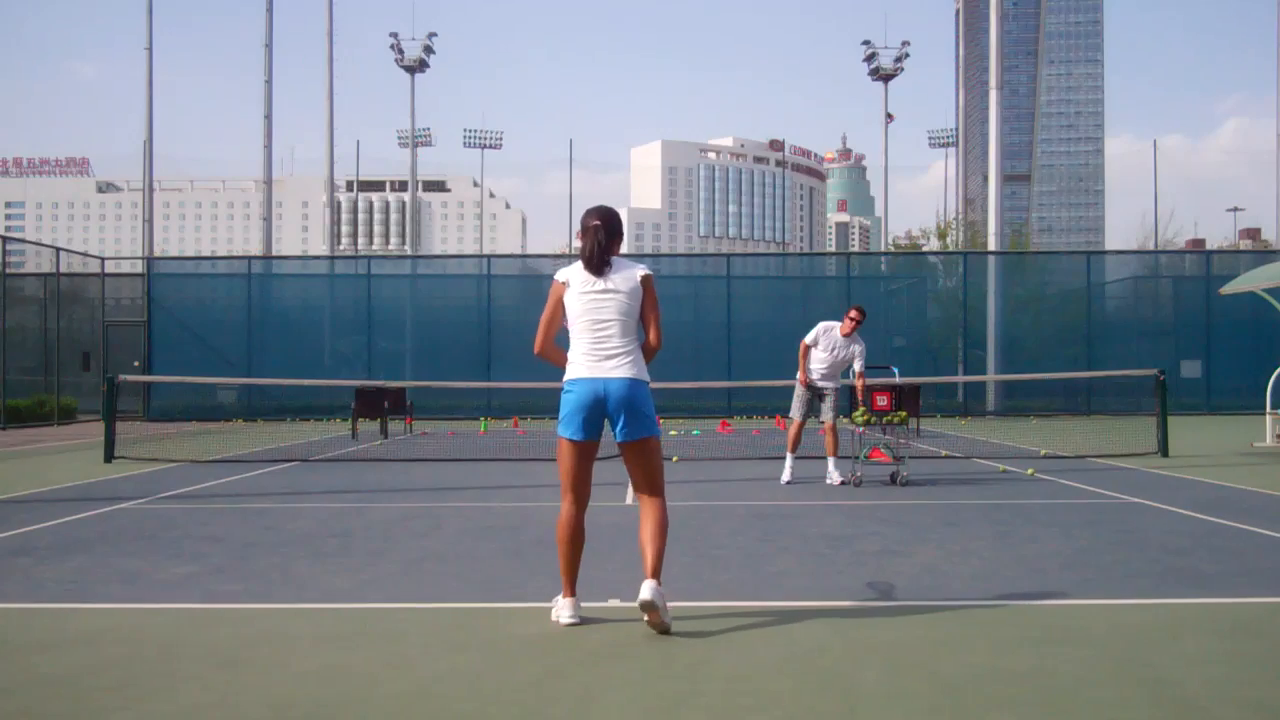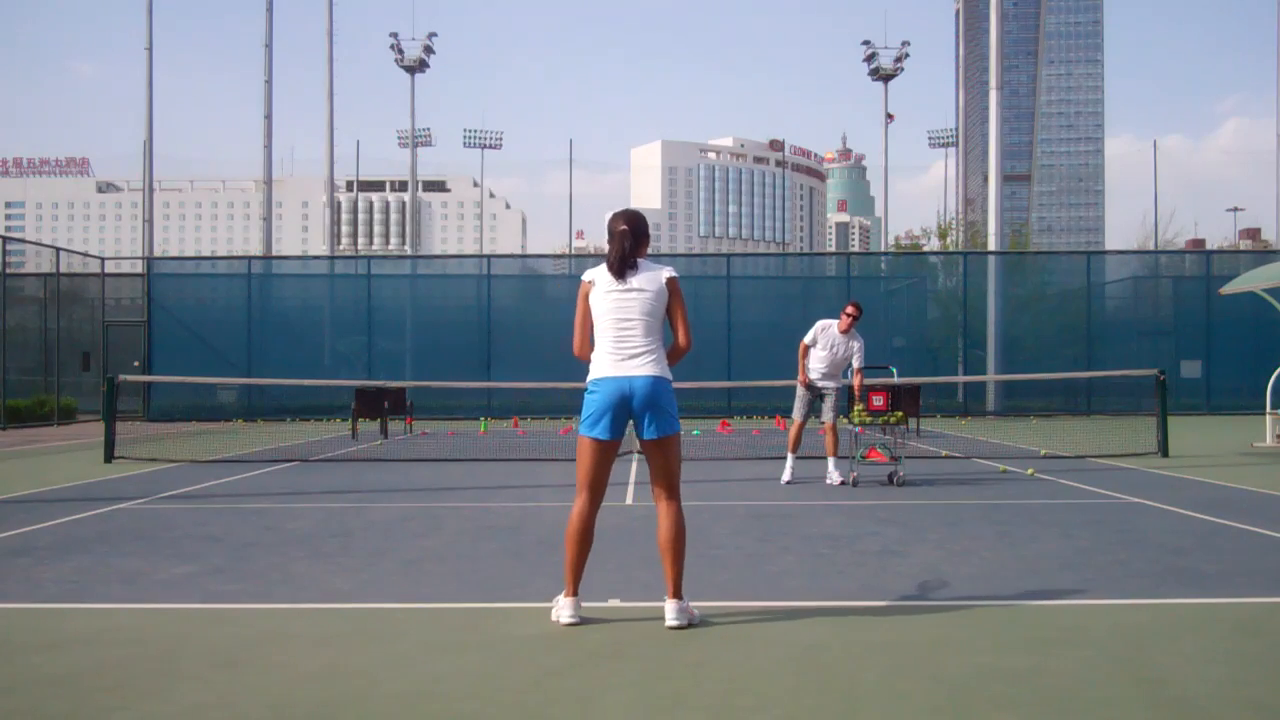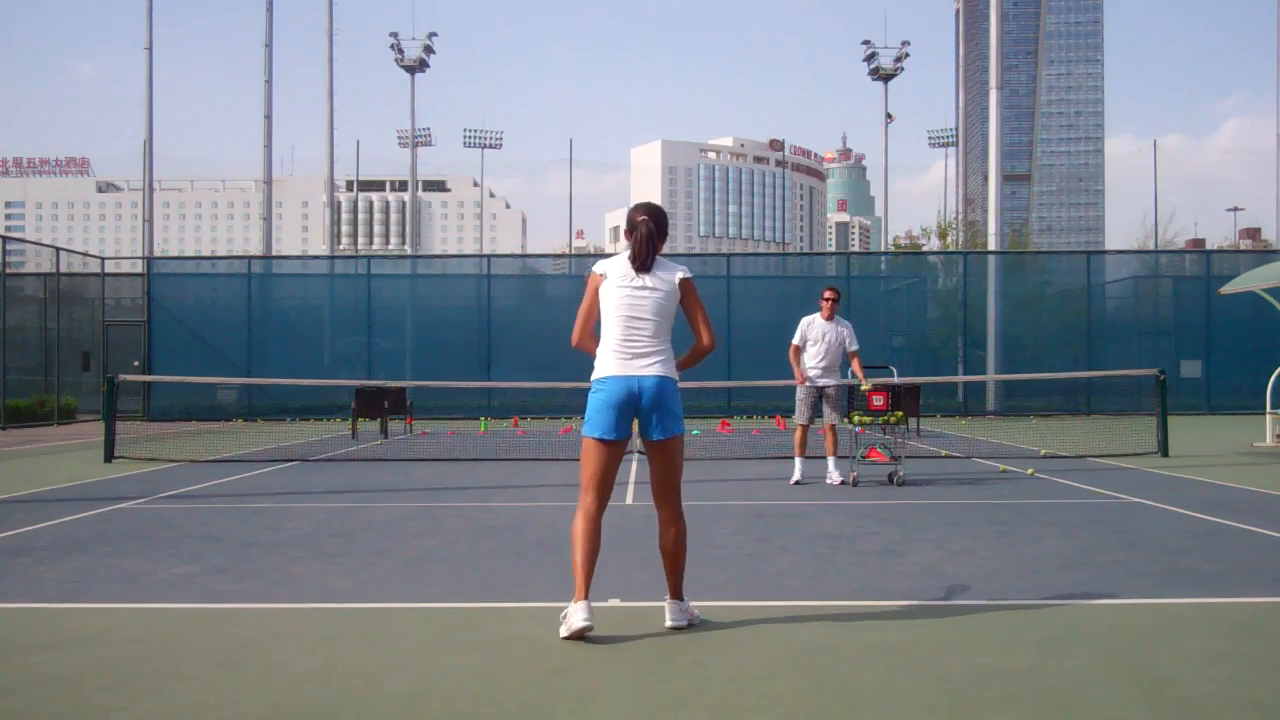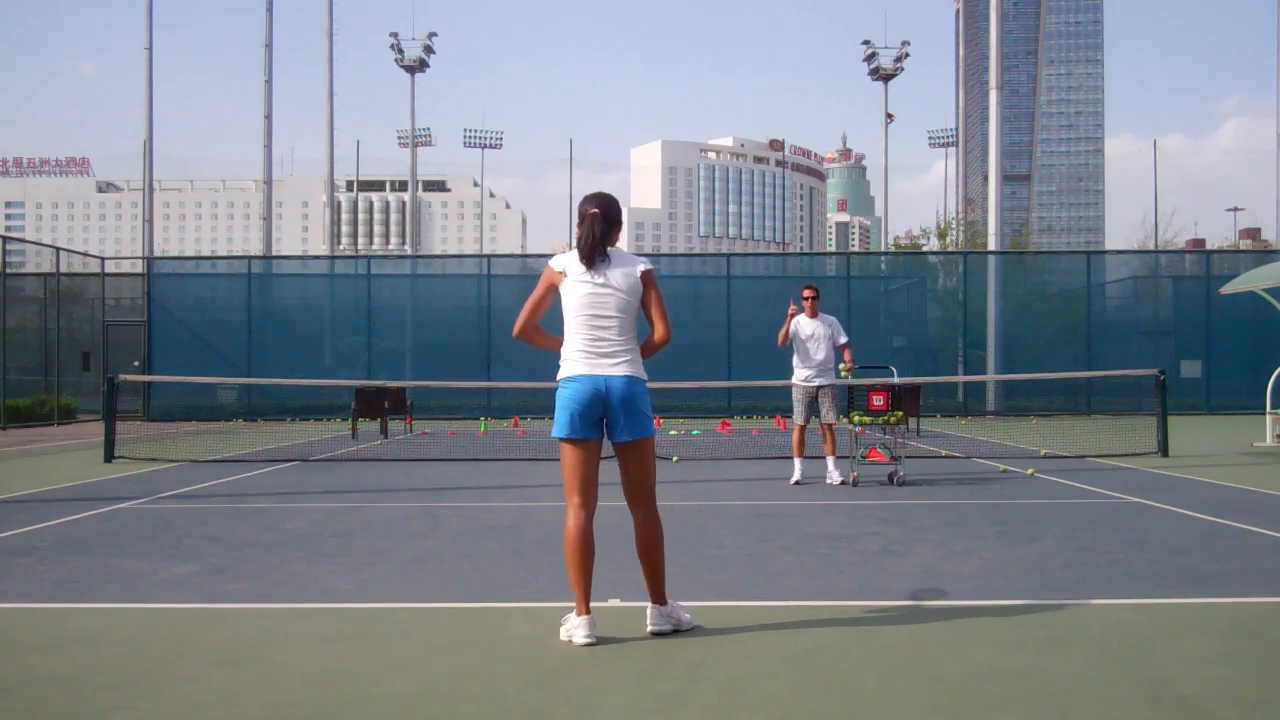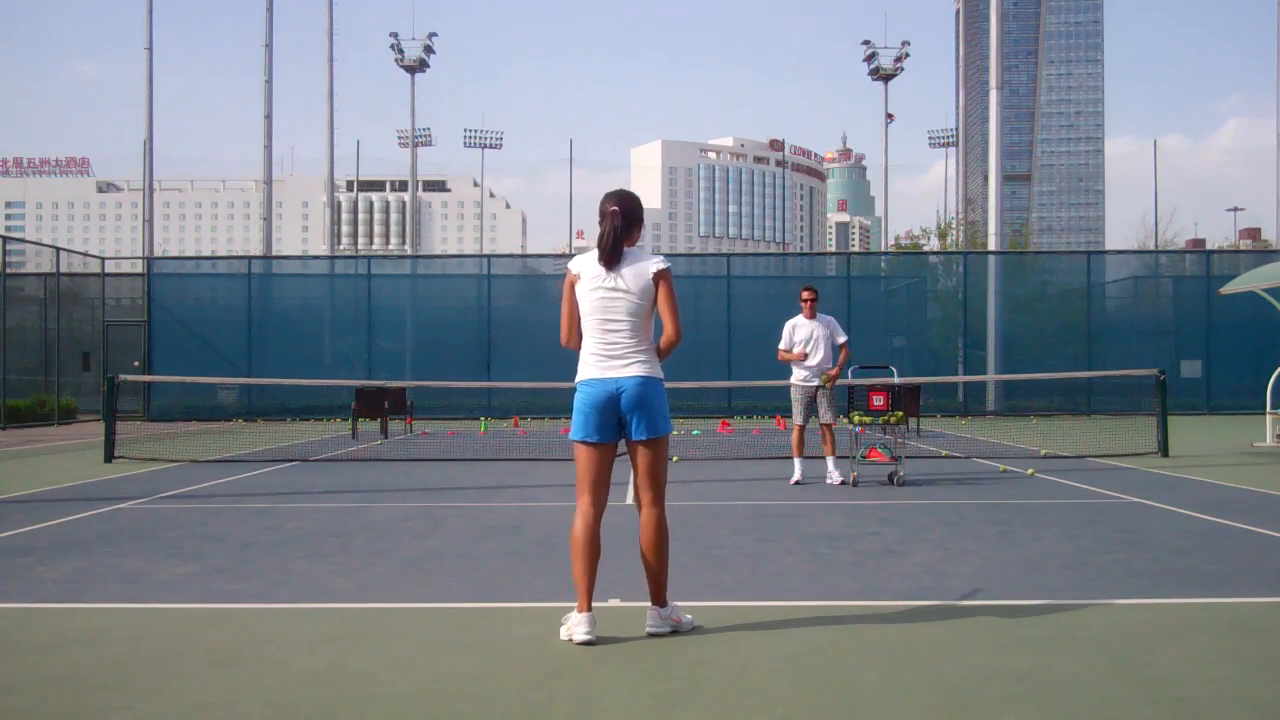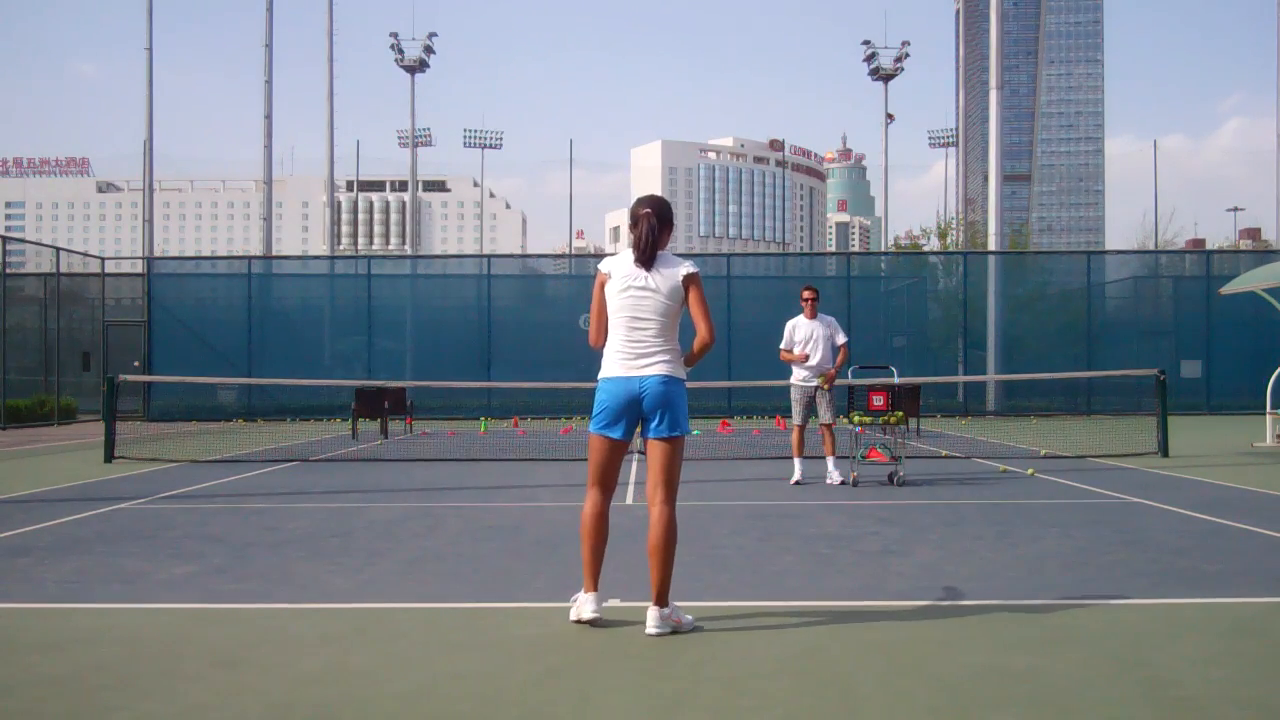
dt=0.5s
person 1, frame 1
left shoulder: (565, 278)
right shoulder: (639, 274)
left elbow: (542, 346)
right elbow: (654, 340)
left hip: (579, 388)
right hip: (629, 387)
left knee: (573, 501)
right knee: (651, 496)
left ankle: (567, 600)
right ankle: (652, 583)
person 1, frame 2
left shoulder: (592, 278)
right shoulder: (666, 277)
left elbow: (581, 348)
right elbow: (683, 342)
left hip: (603, 387)
right hip: (653, 386)
left knee: (586, 499)
right knee: (668, 499)
left ankle: (569, 599)
right ankle: (675, 602)
person 1, frame 3
left shoulder: (603, 270)
right shoulder: (678, 275)
left elbow: (579, 339)
right elbow: (707, 341)
left hip: (609, 385)
right hip: (659, 386)
left knee: (590, 502)
right knee: (668, 502)
left ankle: (580, 603)
right ankle: (676, 604)
person 1, frame 4
left shoulder: (561, 266)
right shoulder: (638, 268)
left elbow: (523, 329)
right elbow: (662, 333)
left hip: (577, 385)
right hip: (627, 385)
left knee: (579, 506)
right knee: (643, 505)
left ankle: (582, 617)
right ankle: (659, 607)
person 1, frame 5
left shoulder: (579, 267)
right shoulder: (655, 267)
left elbow: (568, 339)
right elbow: (673, 333)
left hip: (593, 386)
right hip: (642, 385)
left knee: (589, 505)
right knee: (650, 503)
left ankle: (583, 614)
right ankle: (659, 609)
person 1, frame 6
left shoulder: (609, 268)
right shoulder: (684, 271)
left elbow: (596, 338)
right elbow: (706, 335)
left hip: (615, 383)
right hip: (664, 385)
left knee: (597, 493)
right knee: (661, 501)
left ankle: (589, 595)
right ankle: (659, 608)
person 2, frame 1
left shoulder: (858, 346)
right shoulder: (824, 328)
left elbow: (859, 376)
right elbow: (804, 345)
left wrist: (861, 403)
right wrist: (802, 372)
left hip: (830, 385)
right hip: (807, 380)
left knee: (830, 426)
right knee: (798, 422)
left ankle: (832, 471)
right ankle: (788, 467)
person 2, frame 2
left shoulder: (856, 342)
right shoulder: (822, 326)
left elbow: (857, 372)
right elbow: (804, 346)
left wrist: (857, 398)
right wrist: (802, 372)
left hip: (831, 384)
right hip: (808, 380)
left knee: (830, 426)
right knee: (798, 422)
left ankle: (832, 471)
right ankle: (789, 467)
person 2, frame 3
left shoulder: (845, 327)
right shoulder: (807, 322)
left elbow: (853, 356)
right elbow: (794, 349)
left wrist: (862, 379)
right wrist: (797, 370)
left hip: (831, 383)
right hip: (807, 381)
left knee: (830, 427)
right knee: (802, 425)
left ankle: (832, 471)
right ankle: (798, 470)
person 2, frame 4
left shoulder: (831, 322)
right shoulder: (795, 322)
left elbow: (844, 347)
right elbow: (781, 343)
left wrist: (849, 361)
right wrist: (789, 319)
left hip: (826, 381)
right hip: (802, 382)
left knee: (827, 426)
right knee: (799, 425)
left ankle: (832, 470)
right ankle: (798, 470)
person 2, frame 5
left shoulder: (829, 322)
right shoulder: (792, 324)
left elbow: (844, 348)
right elbow: (781, 355)
left wrist: (838, 368)
right wrist: (794, 356)
left hip: (825, 382)
right hip: (800, 382)
left knee: (827, 426)
right knee: (798, 426)
left ankle: (832, 470)
right ankle: (798, 471)
person 2, frame 6
left shoulder: (830, 322)
right shoulder: (792, 324)
left elbow: (843, 349)
right elbow: (783, 354)
left wrist: (835, 370)
right wrist: (796, 357)
left hip: (824, 382)
right hip: (800, 382)
left knee: (827, 425)
right knee: (798, 426)
left ankle: (832, 470)
right ankle: (798, 471)
